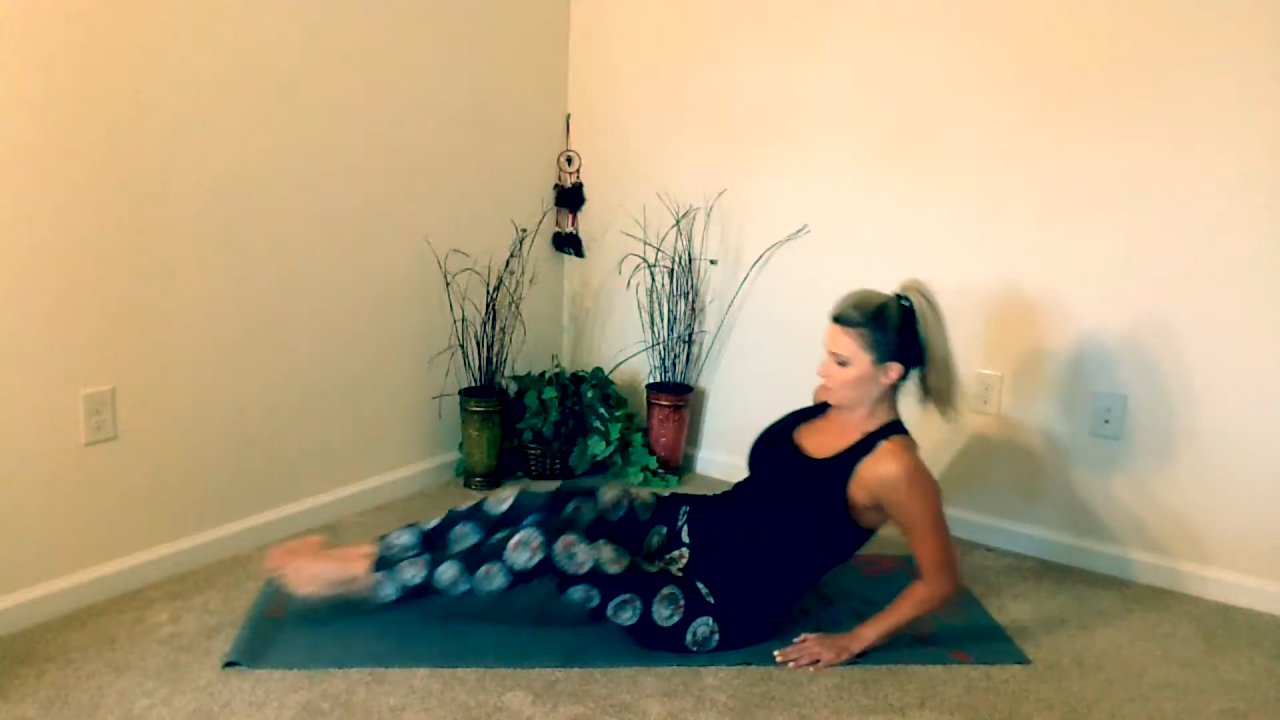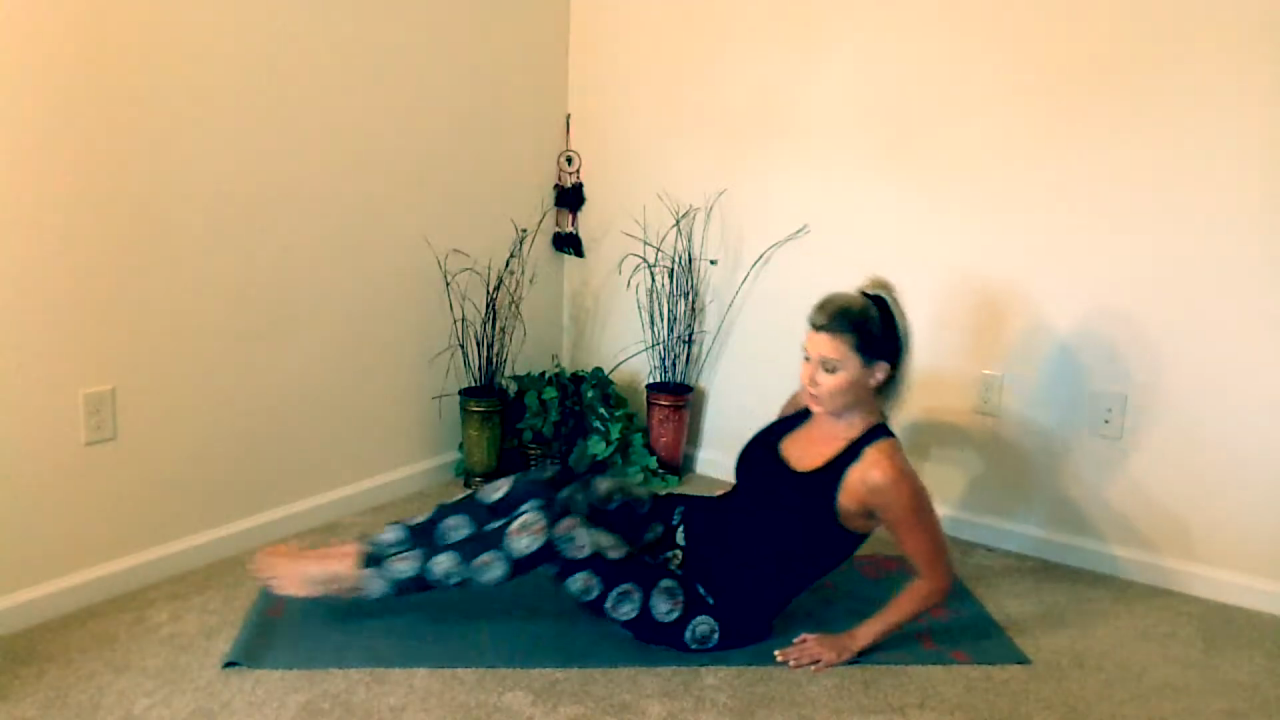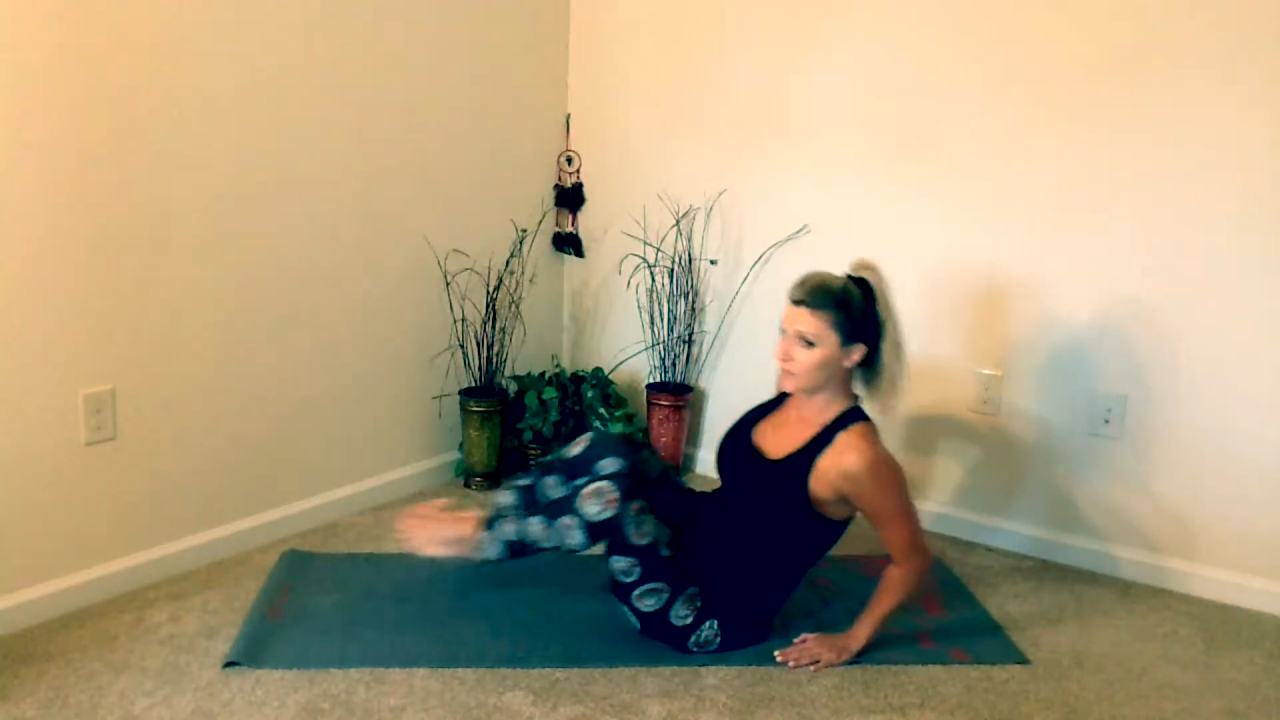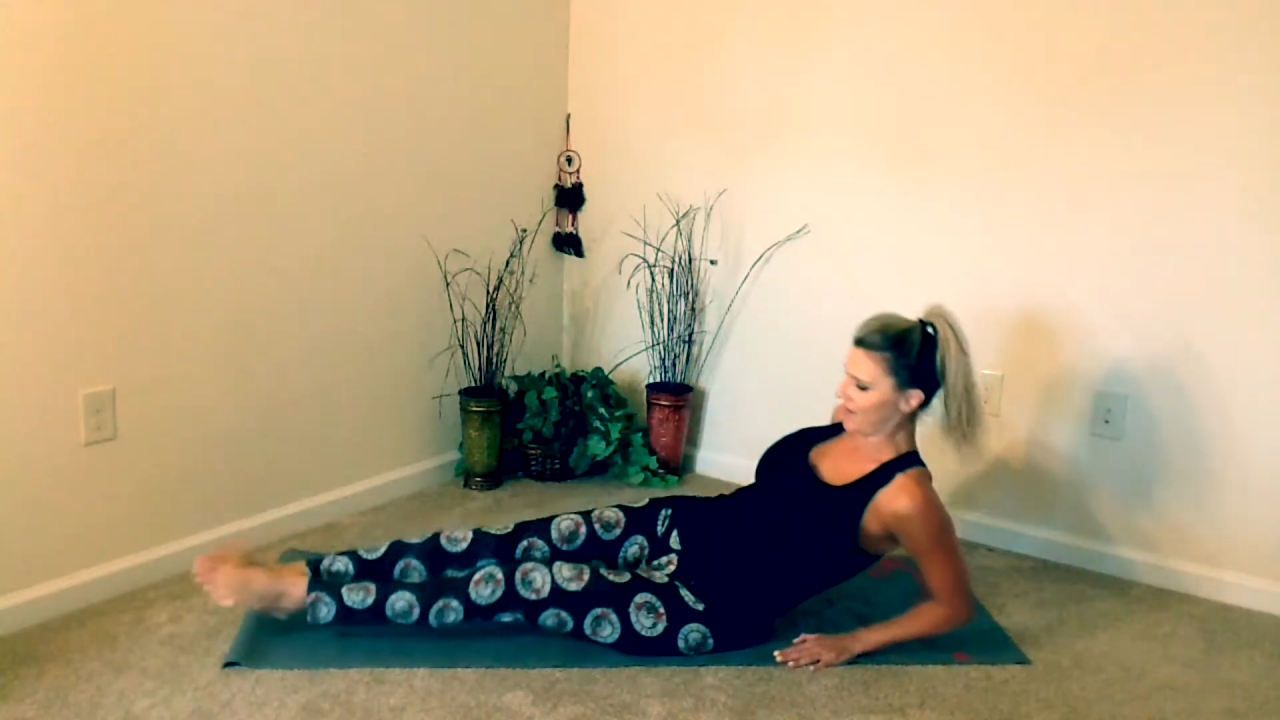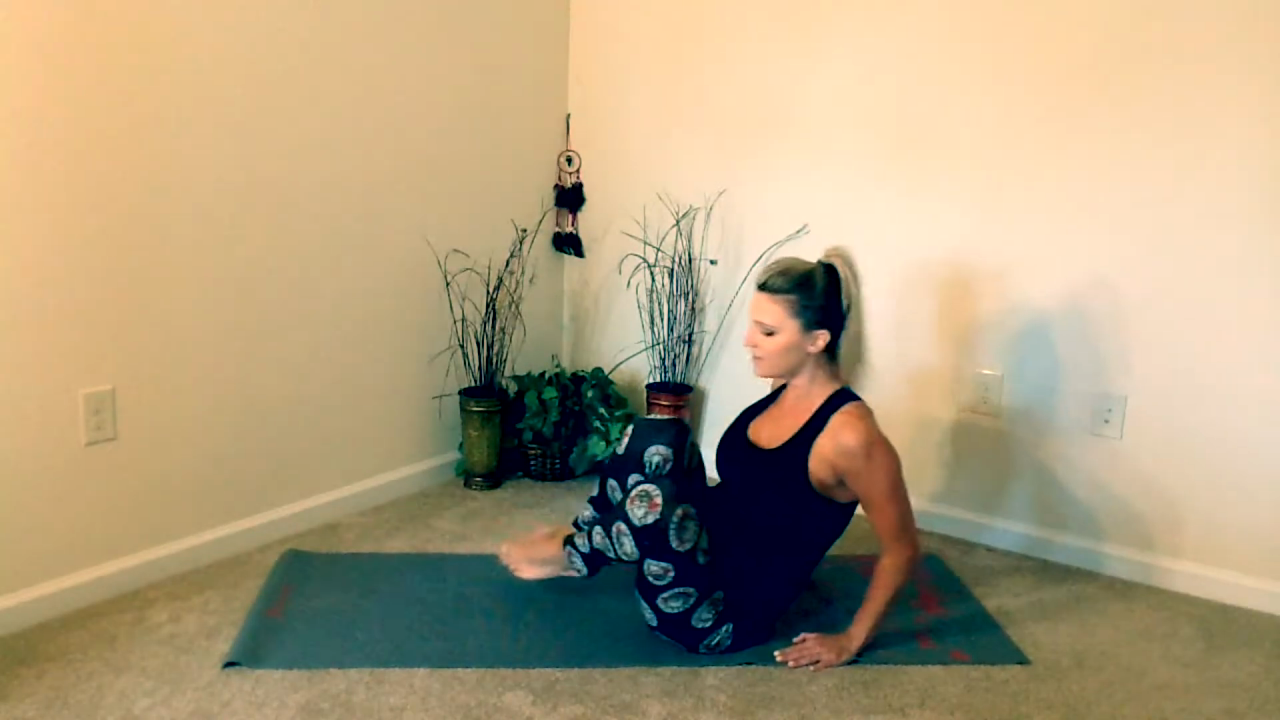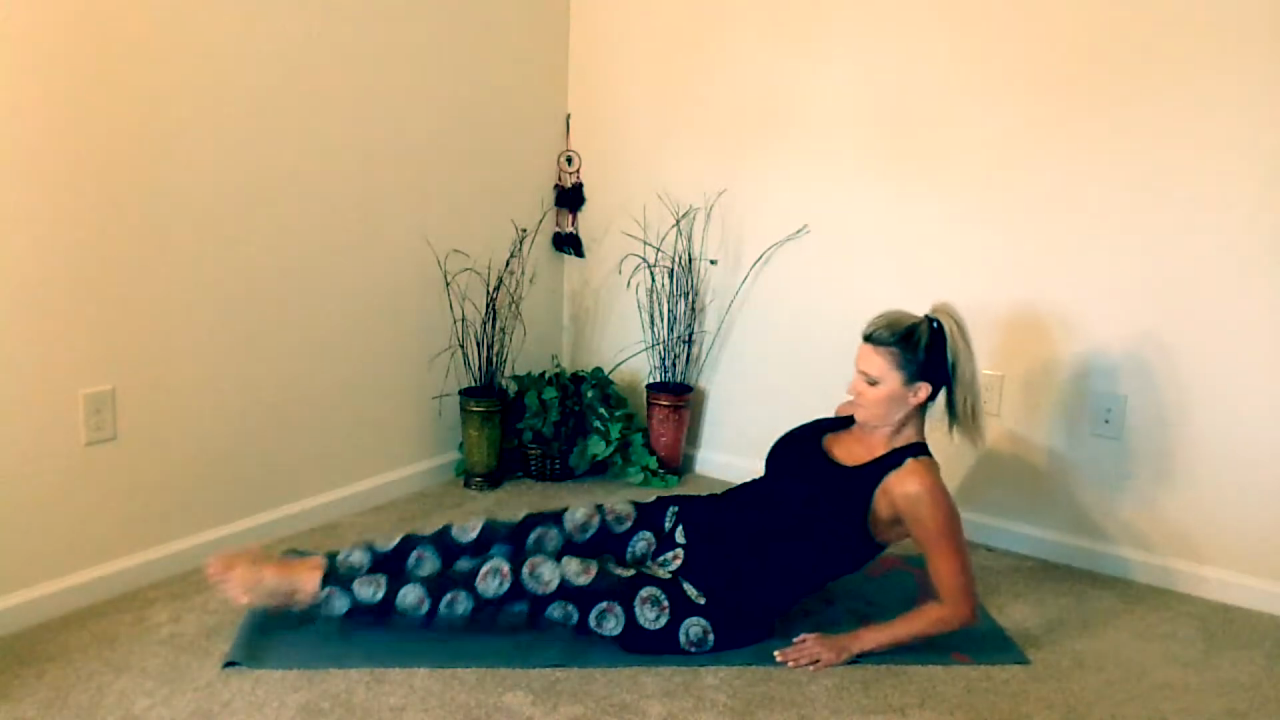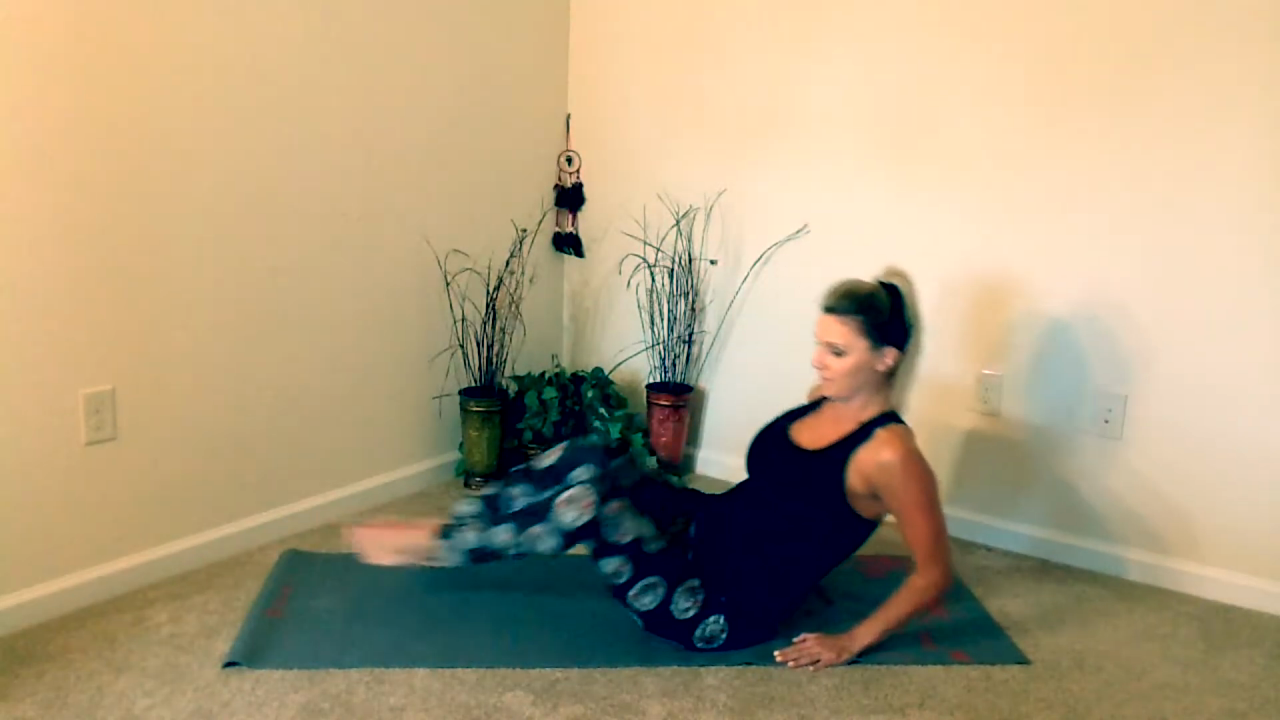
dt=0.7s
person 1, frame 1
left shoulder: (893, 469)
right shoulder: (832, 402)
left elbow: (940, 581)
left wrist: (851, 641)
left hip: (720, 608)
right hip: (694, 528)
left knee: (549, 548)
right knee: (543, 508)
left ankle: (363, 576)
right ankle: (365, 560)
person 1, frame 2
left shoulder: (880, 474)
right shoulder: (809, 404)
left elbow: (935, 577)
left wrist: (850, 640)
left hip: (713, 610)
right hip: (691, 530)
left knee: (547, 531)
right knee: (544, 491)
left ankle: (359, 576)
right ankle: (356, 558)
person 1, frame 3
left shoulder: (853, 457)
right shoulder: (800, 390)
left elbow: (909, 560)
left wrist: (850, 641)
left hip: (706, 615)
right hip: (706, 529)
left knee: (608, 489)
right knee: (609, 456)
left ankle: (486, 535)
right ankle: (491, 522)
person 1, frame 4
left shoulder: (905, 499)
right shoulder: (848, 426)
left elbow: (952, 603)
left wrist: (849, 642)
left hip: (707, 613)
right hip: (680, 529)
left knee: (513, 586)
right knee: (501, 548)
left ankle: (298, 596)
right ankle: (293, 581)
person 1, frame 5
left shoulder: (850, 437)
right shoulder: (792, 387)
left elbow: (900, 549)
left wrist: (851, 640)
left knee: (651, 480)
right knee: (657, 440)
left ankle: (574, 552)
right ankle: (583, 543)
person 1, frame 6
left shoulder: (914, 488)
right shoulder: (851, 420)
left elbow: (958, 605)
left wrist: (851, 645)
left hip: (712, 612)
right hip: (685, 530)
left knee: (512, 576)
right knee: (515, 536)
left ankle: (307, 590)
right ankle: (309, 576)
person 1, frame 7
left shoulder: (889, 454)
right shoulder: (828, 397)
left elbow: (933, 571)
left wrist: (850, 643)
left hip: (717, 614)
right hip: (706, 534)
left knee: (584, 487)
right knee: (584, 460)
left ankle: (443, 544)
right ankle: (450, 534)
